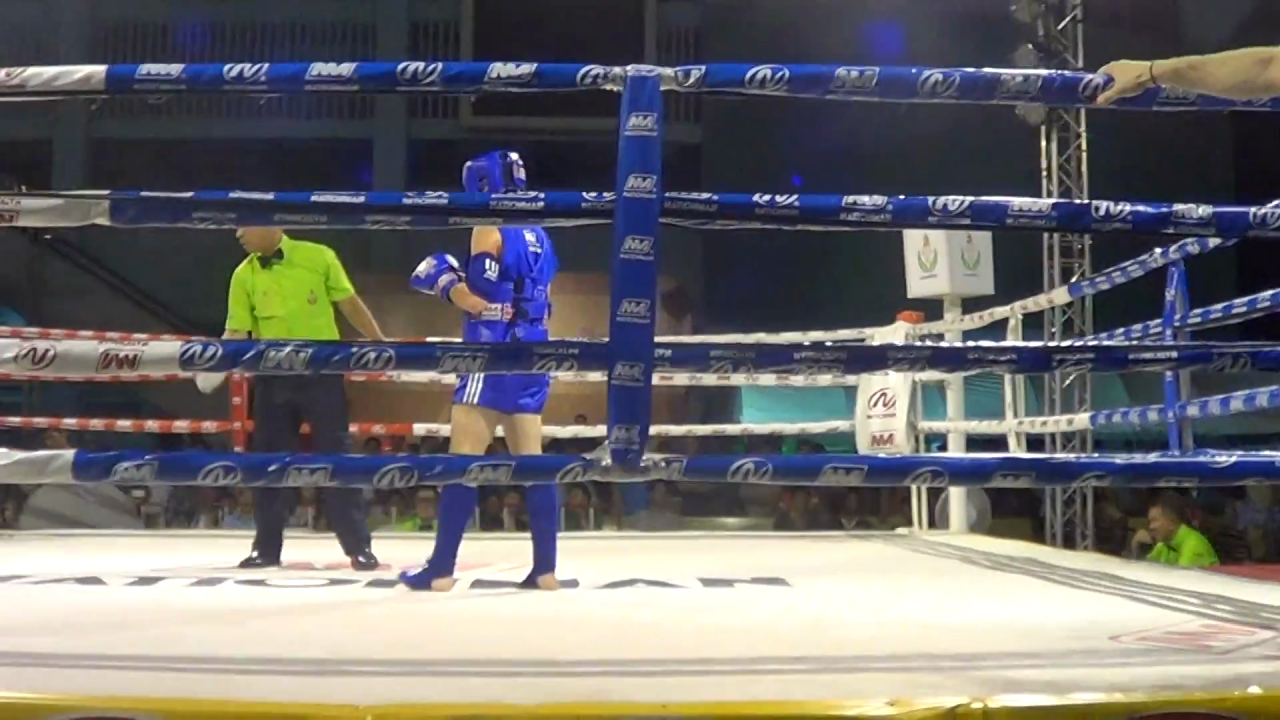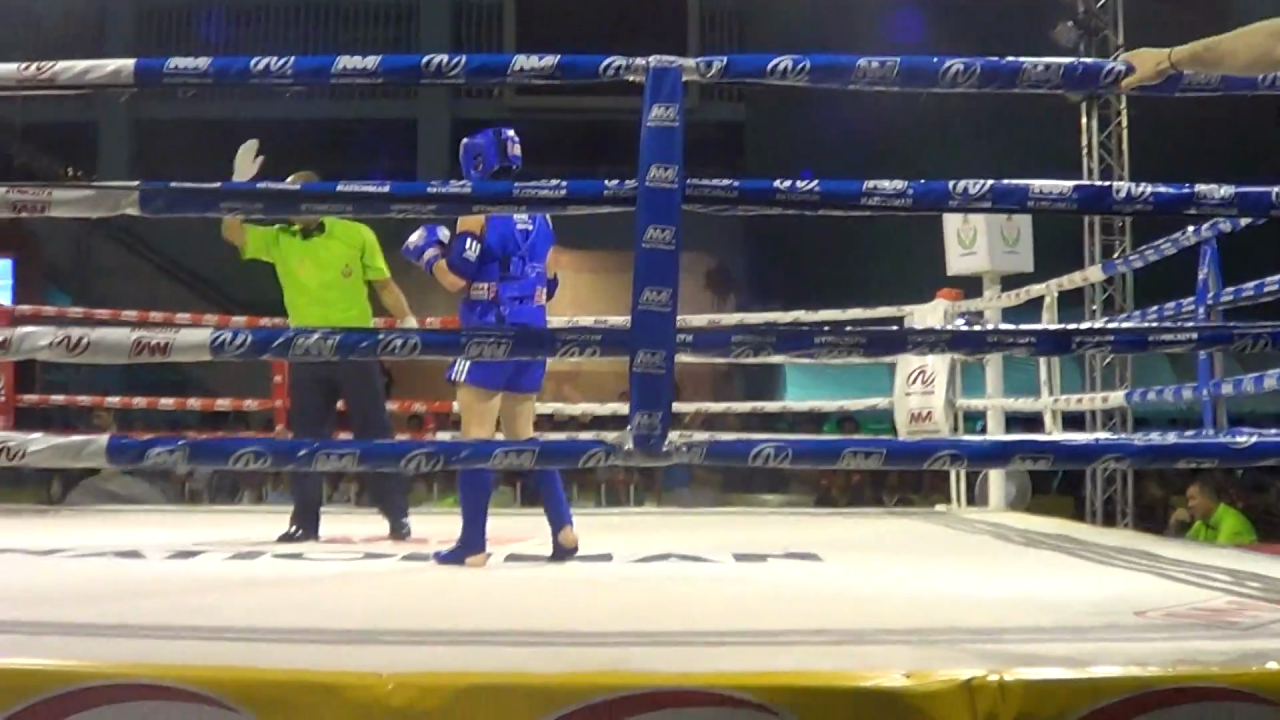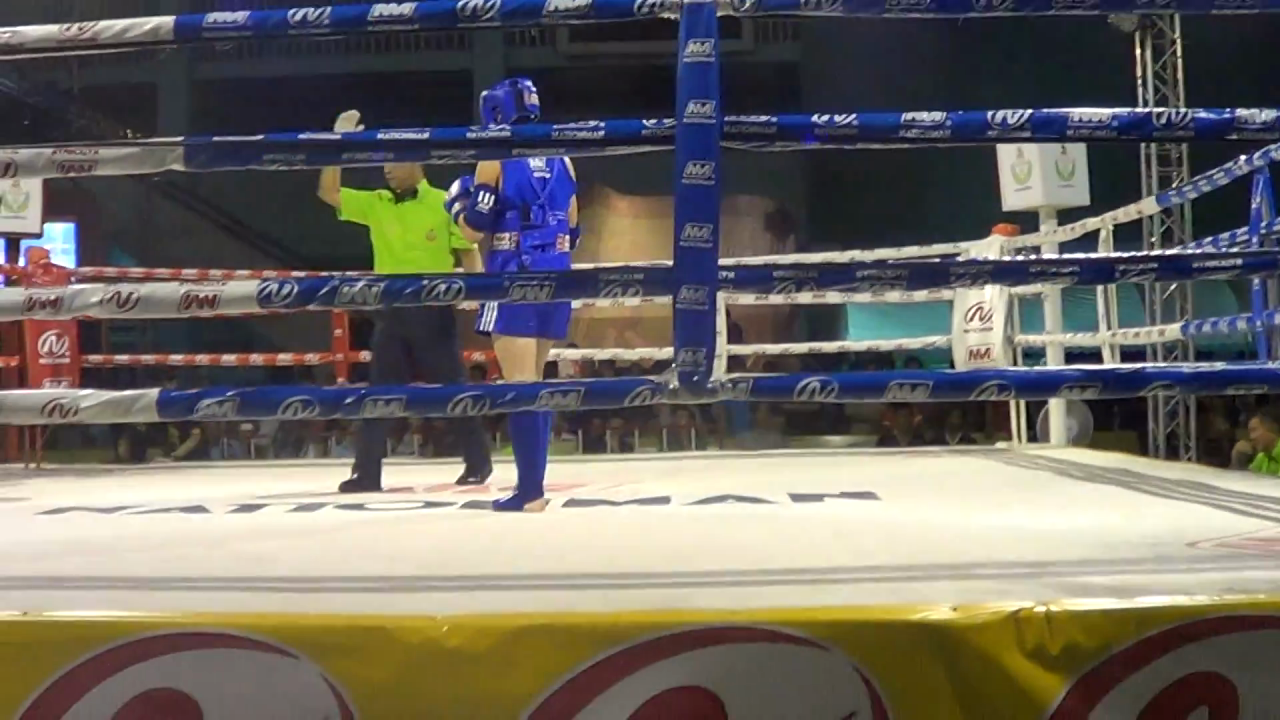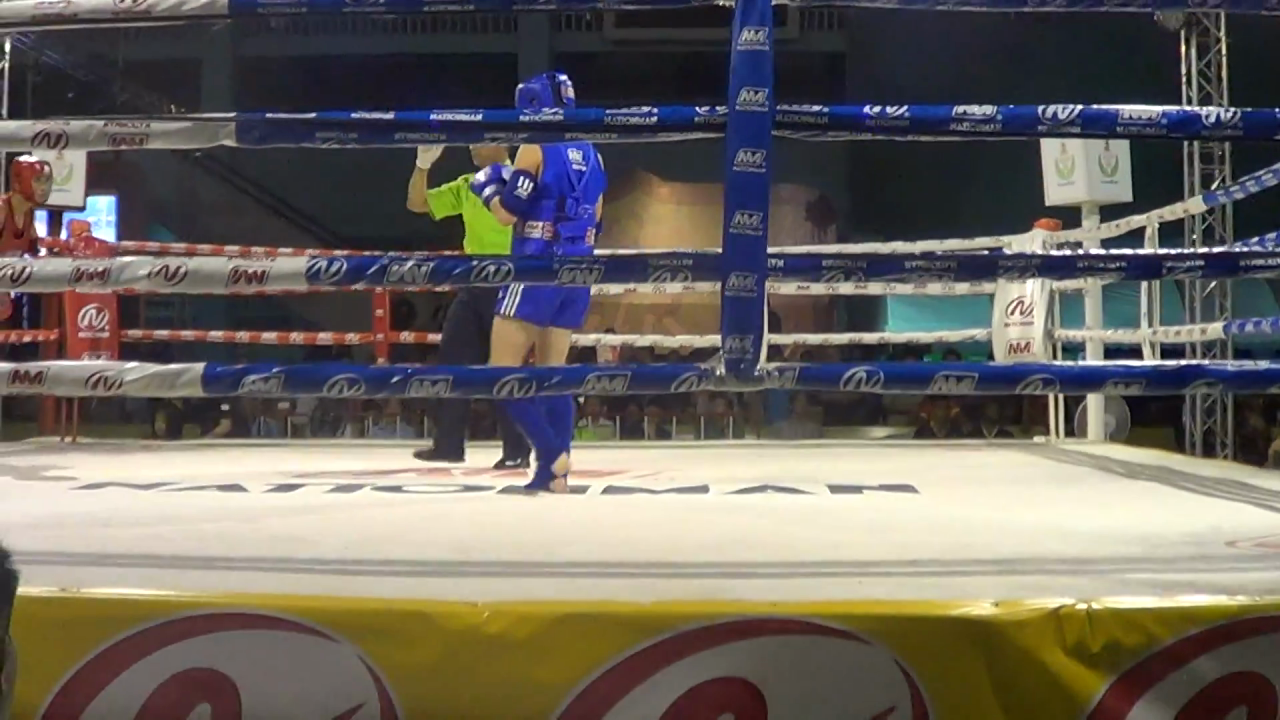
dt=0.3s
person 1, frame 1
left shoulder: (490, 228)
right shoulder: (539, 237)
left elbow: (477, 300)
left wrist: (440, 278)
left knee: (463, 461)
right knee: (532, 462)
left ankle: (441, 568)
right ankle: (545, 569)
person 1, frame 2
left shoulder: (479, 209)
right shoulder: (539, 214)
left elbow: (455, 279)
left wrist: (427, 249)
left hip: (489, 333)
right hip: (530, 334)
left knee: (476, 440)
right knee: (522, 437)
left ankle: (473, 545)
right ankle: (562, 529)
person 1, frame 3
left shoulder: (496, 159)
right shoulder: (561, 160)
left elbow: (474, 229)
right elbow: (572, 228)
left wrist: (460, 201)
left hip: (514, 280)
left knee: (520, 386)
right knee: (535, 382)
left ankle: (531, 491)
right ankle: (535, 481)
person 1, frame 4
left shoulder: (534, 147)
right shoulder: (590, 154)
left elbow: (507, 213)
left wrist: (490, 186)
left knee: (505, 367)
right knee: (554, 371)
left ankle: (553, 454)
right ankle: (557, 471)
person 2, frame 1
left shoulder: (318, 257)
right shoulder: (244, 275)
left elbow: (350, 303)
right elbow: (237, 332)
left wrist: (381, 345)
left hip: (322, 371)
right hip: (274, 377)
left knee: (334, 457)
left ankle: (358, 545)
right ankle: (267, 547)
person 2, frame 2
left shoulder: (358, 236)
right shoulder: (279, 241)
left elbow: (384, 284)
right elbow: (232, 232)
left wrist: (406, 319)
right wrist: (241, 181)
left knee: (374, 433)
right knee: (306, 437)
left ankle: (397, 514)
right ankle: (305, 521)
person 2, frame 3
left shoulder: (446, 203)
right shoulder: (375, 205)
left elbow: (468, 252)
right elbow: (328, 193)
left hip: (434, 309)
right hip: (392, 310)
left knee: (452, 388)
right knee: (382, 391)
left ankle: (478, 462)
right ankle: (367, 471)
person 2, frame 4
right shoulder: (466, 187)
right elbow: (416, 204)
right wrist: (422, 165)
right hip: (474, 286)
right knee: (452, 357)
left ankle: (516, 448)
right ankle: (447, 442)
